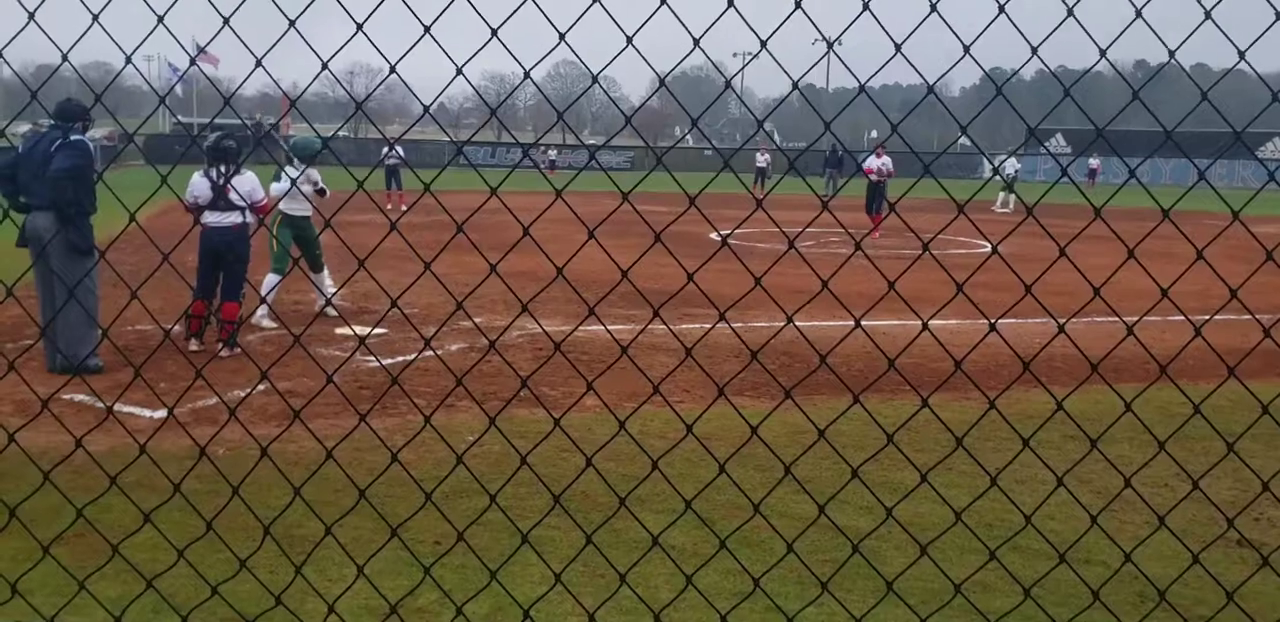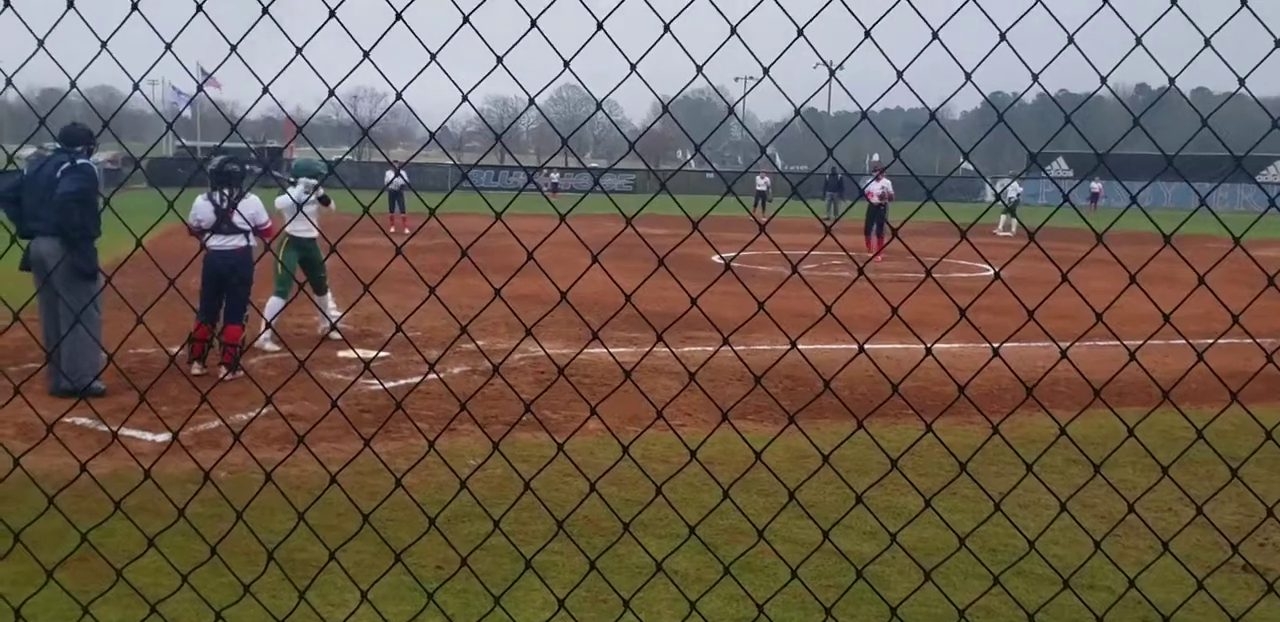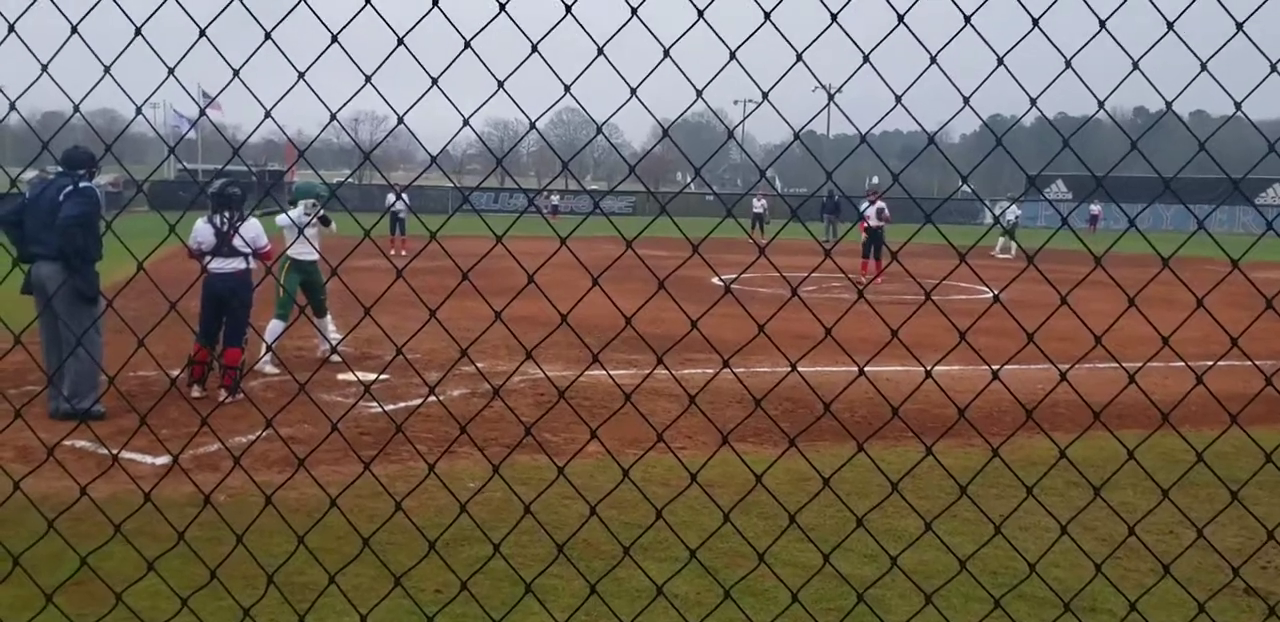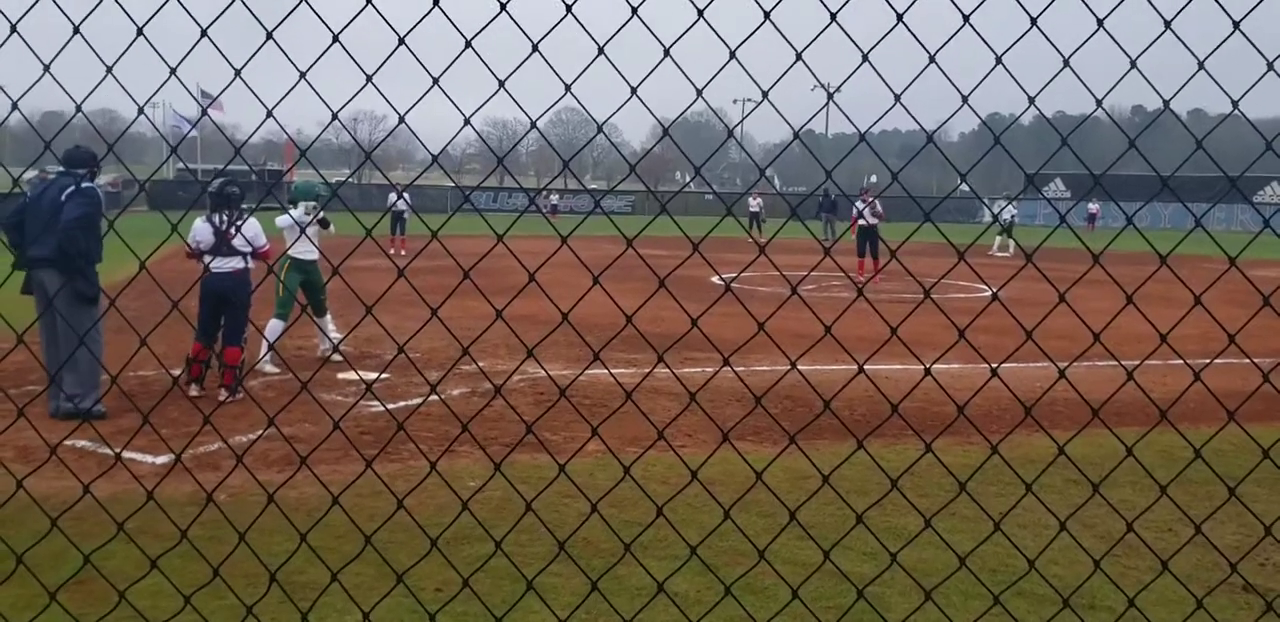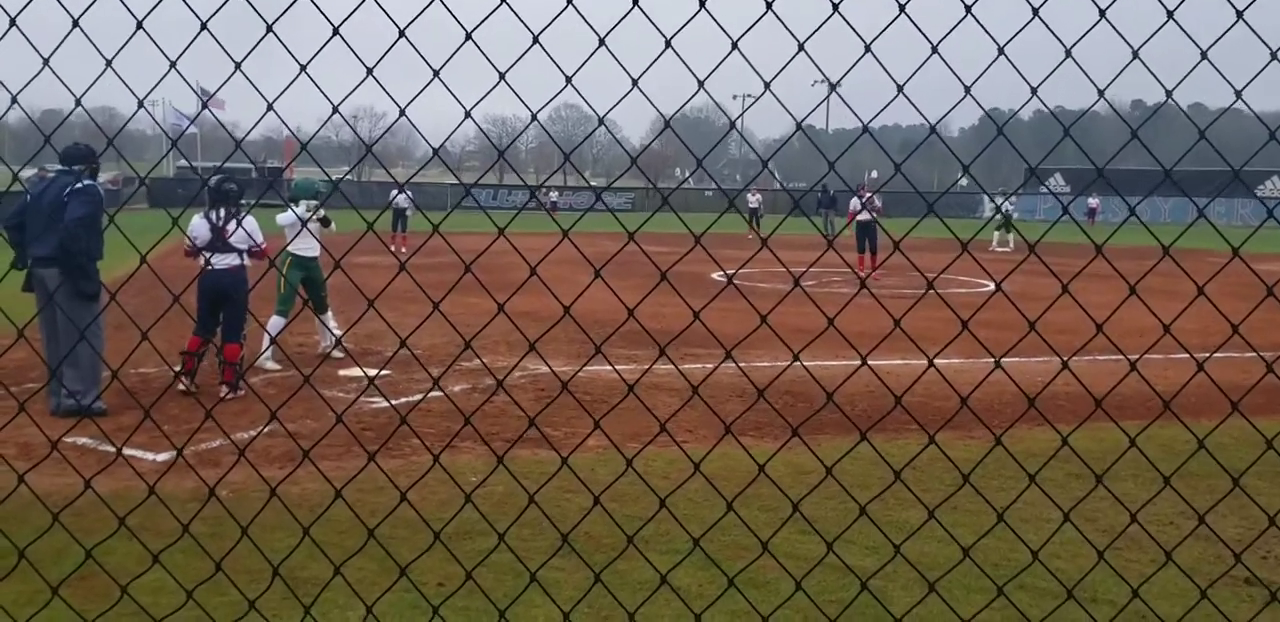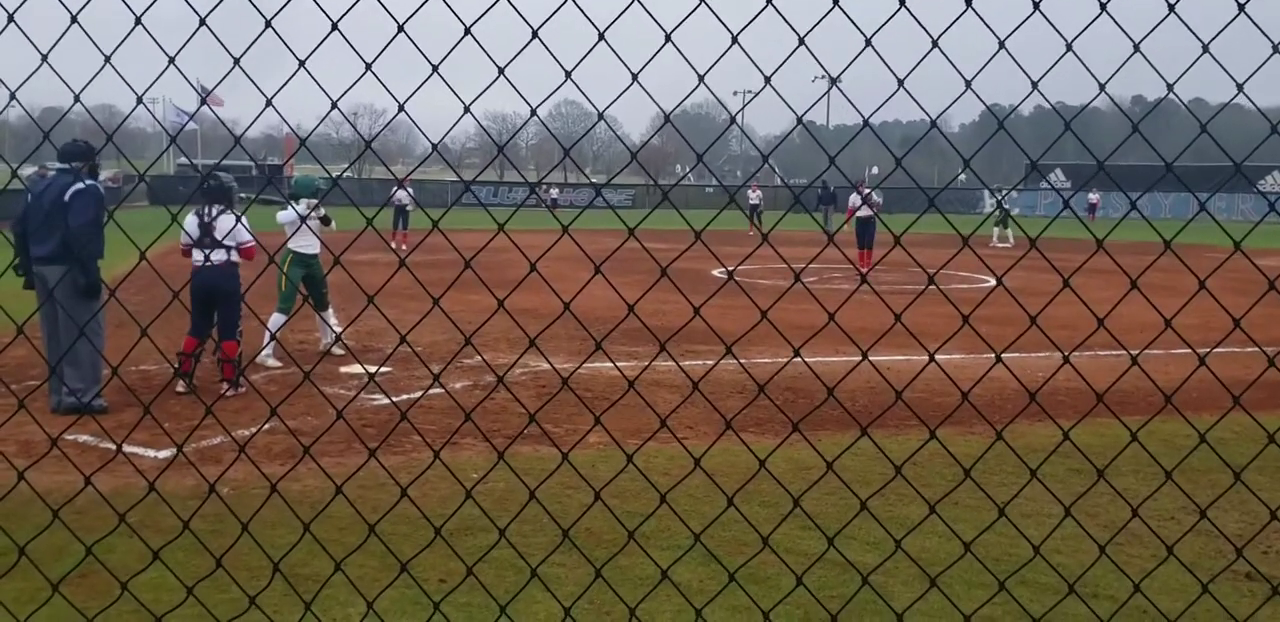
dt=0.2s
person 1, frame 1
left shoulder: (32, 143)
right shoulder: (76, 144)
right elbow: (59, 176)
right wrist: (69, 211)
left hip: (35, 223)
right hip: (64, 226)
left knee: (48, 292)
right knee: (79, 290)
left ankle: (55, 355)
right ankle: (78, 356)
person 1, frame 2
left shoulder: (37, 166)
right shoulder: (81, 168)
right elbow: (65, 200)
right wrist: (76, 236)
left hip: (39, 246)
right hip: (68, 249)
left knee: (51, 315)
right knee: (83, 314)
left ankle: (58, 378)
right ankle: (81, 379)
person 1, frame 3
left shoulder: (38, 189)
right shoulder: (83, 191)
right elbow: (68, 224)
left wrist: (24, 248)
right wrist: (78, 259)
left hip: (40, 270)
right hip: (69, 273)
left knee: (52, 339)
right knee: (83, 337)
left ankle: (58, 401)
right ankle: (80, 402)
person 1, frame 4
left shoulder: (40, 189)
right shoulder: (85, 191)
right elbow: (70, 227)
left wrist: (23, 253)
right wrist: (79, 262)
left hip: (40, 273)
right hip: (70, 275)
left knee: (52, 339)
right knee: (84, 338)
left ankle: (58, 400)
right ankle: (80, 401)
person 1, frame 5
left shoulder: (39, 187)
right shoulder: (85, 189)
left elbow: (12, 222)
right elbow: (74, 227)
left wrist: (22, 253)
right wrist: (80, 262)
left hip: (41, 270)
right hip: (70, 273)
left knee: (53, 337)
right knee: (84, 335)
left ankle: (58, 397)
right ankle: (80, 398)
person 1, frame 6
left shoulder: (40, 186)
right shoulder: (85, 188)
left elbow: (20, 227)
right elbow: (81, 232)
left wrist: (25, 258)
right wrist: (90, 272)
left hip: (42, 268)
right hip: (71, 270)
left knee: (54, 335)
right knee: (84, 333)
left ankle: (59, 395)
right ankle: (81, 396)
person 2, frame 1
left shoulder: (199, 178)
right shoulder: (247, 178)
left elbow: (190, 207)
right elbow: (263, 209)
left hip: (209, 236)
right hip: (237, 236)
left knee: (203, 287)
right knee: (232, 290)
left ankle: (194, 338)
right ankle: (226, 343)
person 2, frame 2
left shoulder: (202, 201)
right shoulder: (251, 201)
left elbow: (193, 230)
right elbow: (267, 232)
left hip: (213, 259)
right hip: (240, 260)
left knee: (206, 311)
right knee: (235, 313)
left ankle: (196, 361)
right ankle: (228, 366)
person 2, frame 3
left shoulder: (202, 224)
right shoulder: (251, 224)
left elbow: (193, 252)
right elbow: (266, 255)
left hip: (212, 282)
right hip: (239, 282)
left knee: (206, 333)
right knee: (235, 336)
left ankle: (196, 384)
right ankle: (228, 389)
person 2, frame 4
left shoulder: (201, 224)
right shoulder: (250, 223)
left elbow: (192, 253)
right elbow: (264, 255)
left hip: (211, 281)
right hip: (238, 282)
left knee: (205, 333)
right knee: (234, 335)
left ankle: (194, 383)
right ankle: (228, 388)
person 2, frame 5
left shoulder: (198, 220)
right shoulder: (246, 221)
left elbow: (189, 251)
right elbow: (261, 253)
left hip: (208, 278)
right hip: (235, 278)
left knee: (202, 328)
right knee: (233, 332)
left ankle: (186, 377)
right ankle: (229, 384)
person 2, frame 6
left shoulder: (192, 217)
right shoulder: (235, 218)
left elbow: (185, 251)
right elbow: (249, 253)
left hip: (199, 276)
right hip: (225, 275)
left knee: (198, 327)
right knee: (229, 329)
left ankle: (183, 379)
right ankle: (230, 382)
person 3, frame 1
left shoulder: (312, 172)
right shoulder: (285, 172)
left elbow: (324, 195)
right elbow: (273, 192)
left wrist: (316, 183)
right wrist: (297, 181)
left hip: (304, 222)
right hip: (283, 222)
left knee: (317, 264)
right knee: (279, 268)
left ankle: (324, 303)
right ankle: (260, 314)
person 3, frame 2
left shoulder: (314, 192)
right shoulder: (290, 192)
left elbow: (330, 206)
right elbow: (279, 204)
left wrist: (317, 190)
right wrist: (301, 188)
left hip: (311, 244)
right hip: (290, 244)
left knee: (321, 286)
right knee: (282, 290)
left ankle: (327, 326)
right ankle: (264, 337)
person 3, frame 3
left shoulder: (314, 215)
right shoulder: (290, 215)
left elbow: (332, 227)
right elbow: (279, 221)
left wrist: (318, 212)
right wrist: (301, 209)
left hip: (312, 267)
right hip: (292, 266)
left knee: (321, 309)
right knee: (282, 313)
left ankle: (327, 349)
right ankle: (263, 360)
person 3, frame 4
left shoulder: (313, 215)
right shoulder: (291, 215)
left elbow: (330, 229)
right elbow: (279, 223)
left wrist: (318, 214)
right wrist: (301, 211)
left hip: (312, 266)
right hip: (292, 266)
left knee: (321, 309)
right knee: (282, 312)
left ankle: (326, 348)
right ankle: (263, 360)
person 3, frame 5
left shoulder: (314, 212)
right shoulder: (291, 211)
left elbow: (331, 227)
right elbow: (280, 221)
left wrist: (319, 212)
right wrist: (303, 209)
left hip: (312, 263)
right hip: (292, 262)
left knee: (322, 305)
right knee: (283, 309)
left ankle: (327, 345)
right ankle: (264, 356)
person 3, frame 6
left shoulder: (314, 209)
right shoulder: (291, 208)
left elbow: (331, 226)
right elbow: (280, 219)
left wrist: (320, 211)
right wrist: (303, 207)
left hip: (313, 260)
right hip: (293, 260)
left knee: (323, 302)
right knee: (284, 307)
left ankle: (328, 342)
right ankle: (265, 353)
